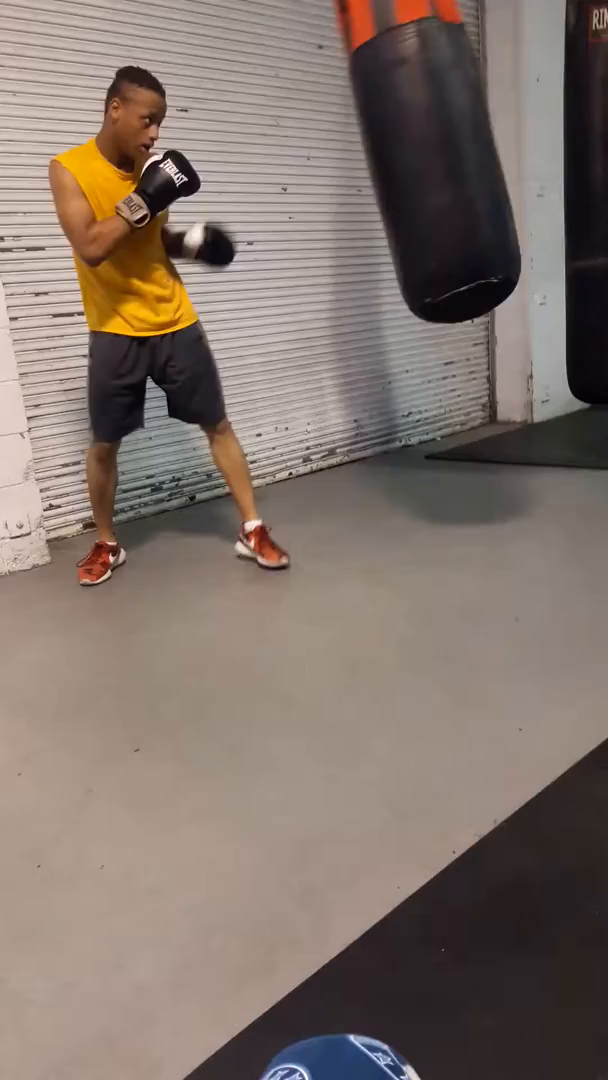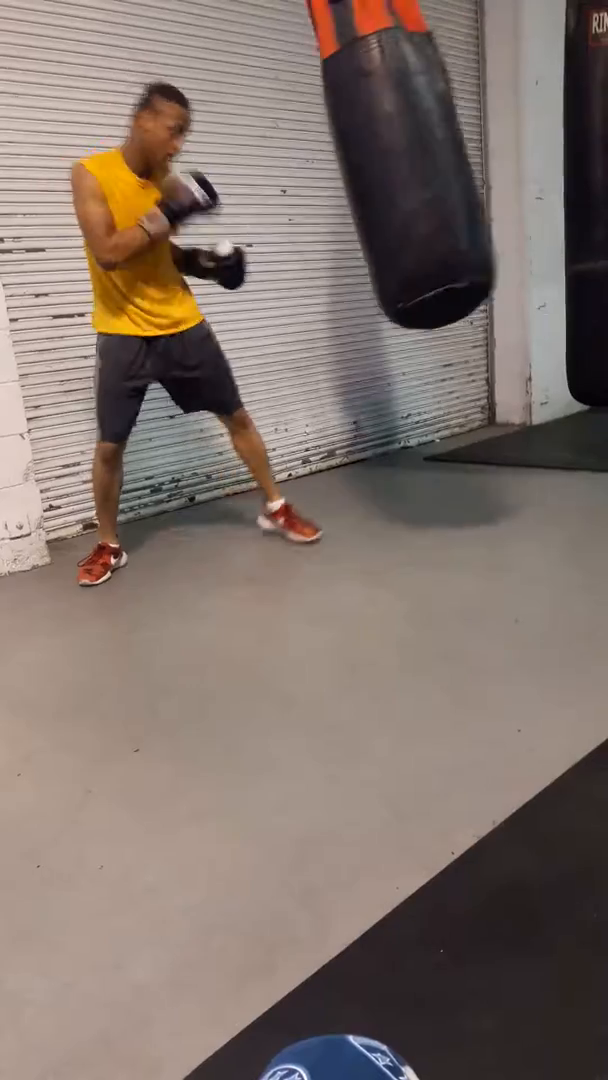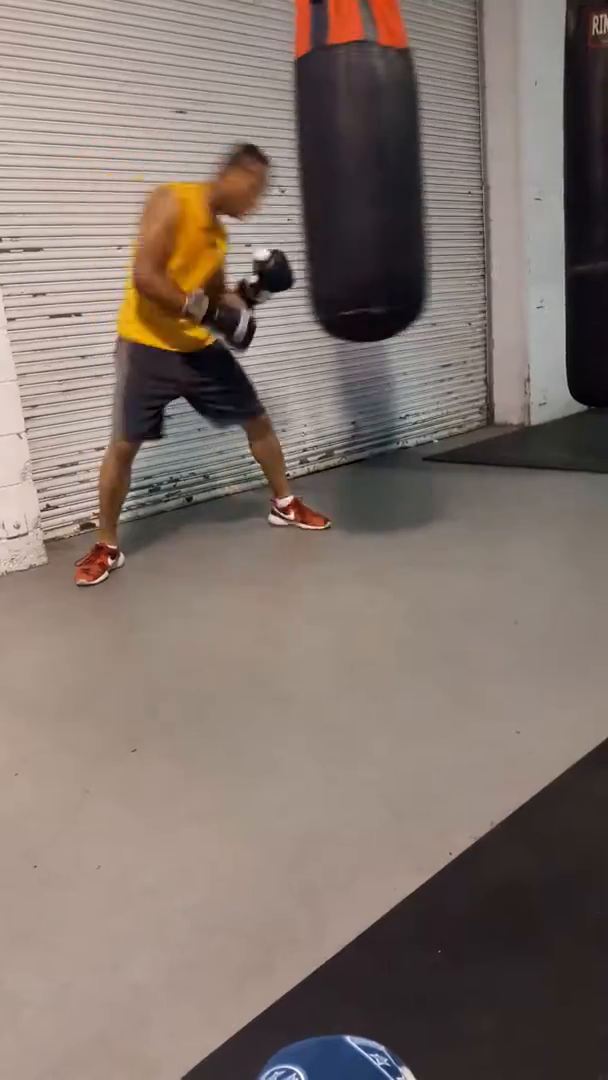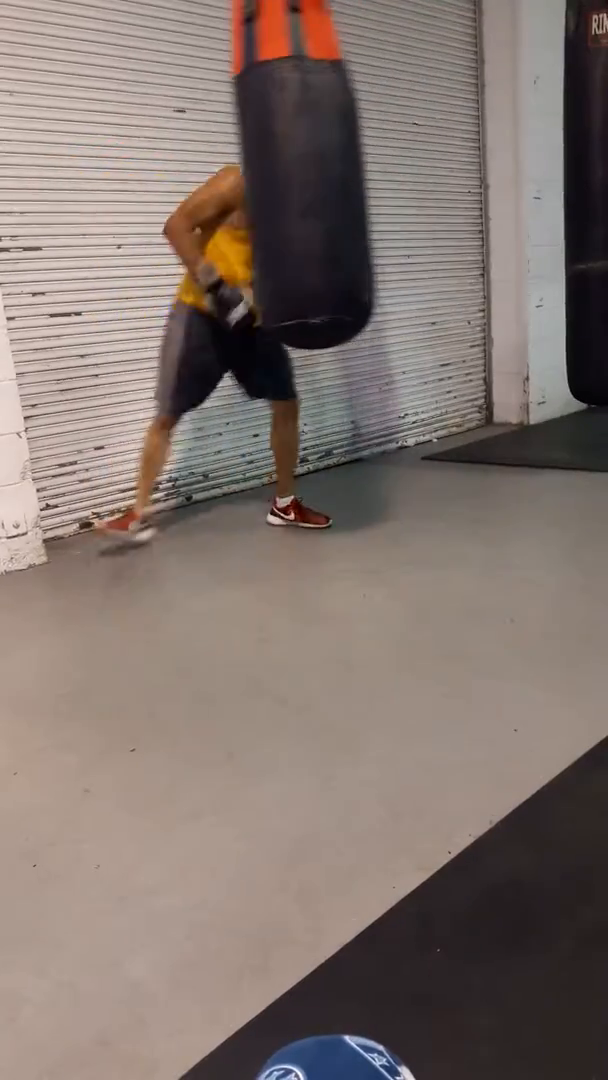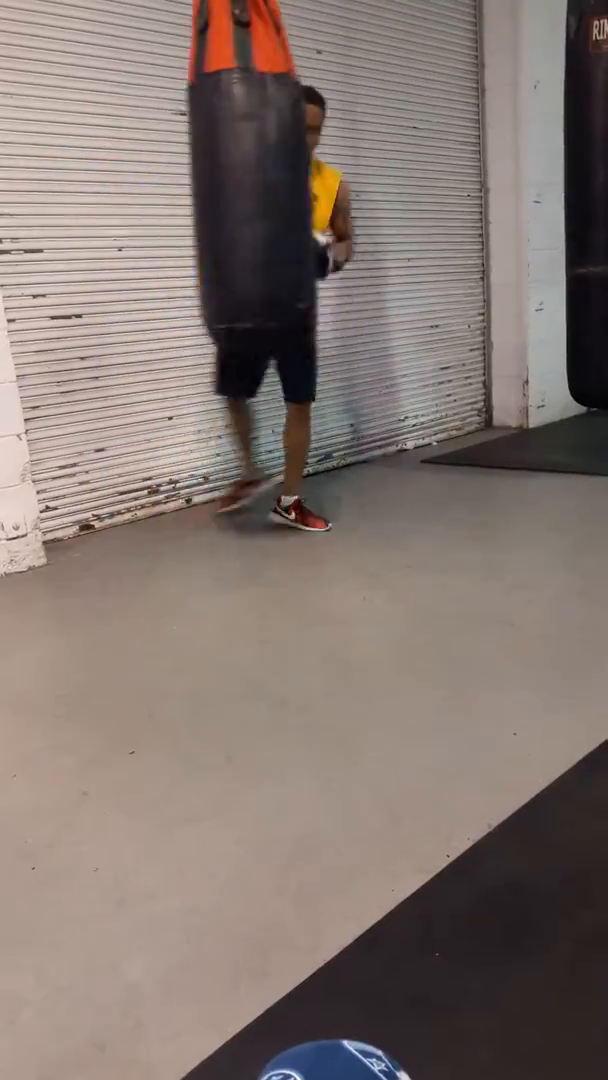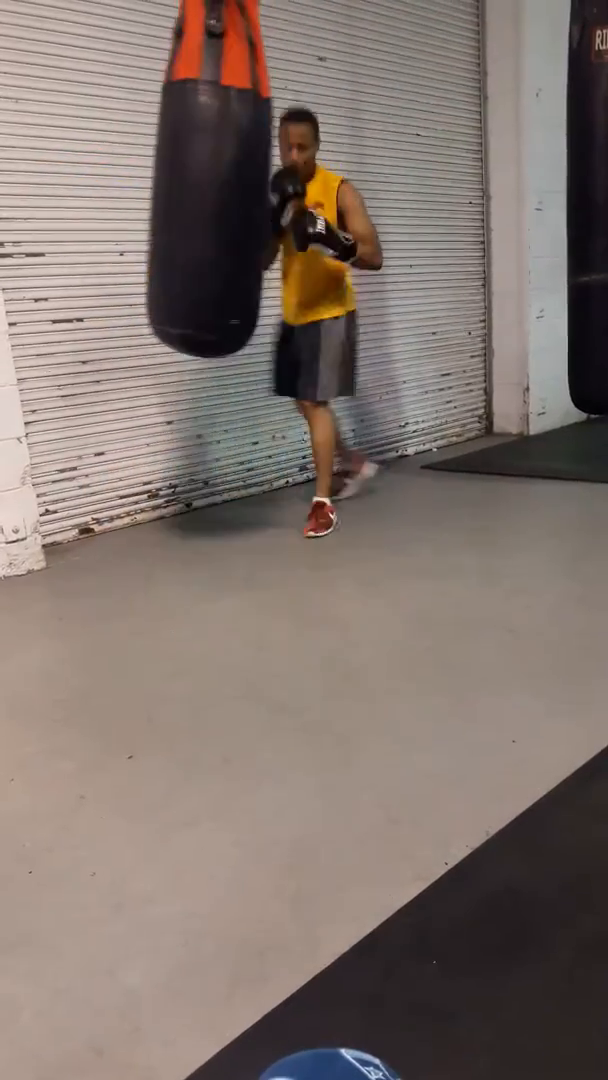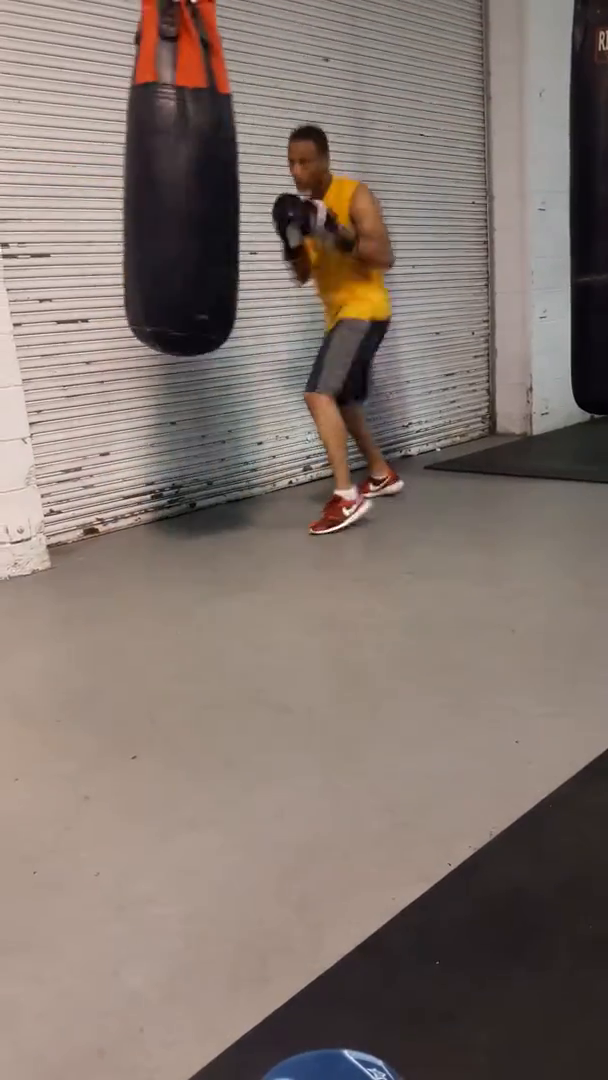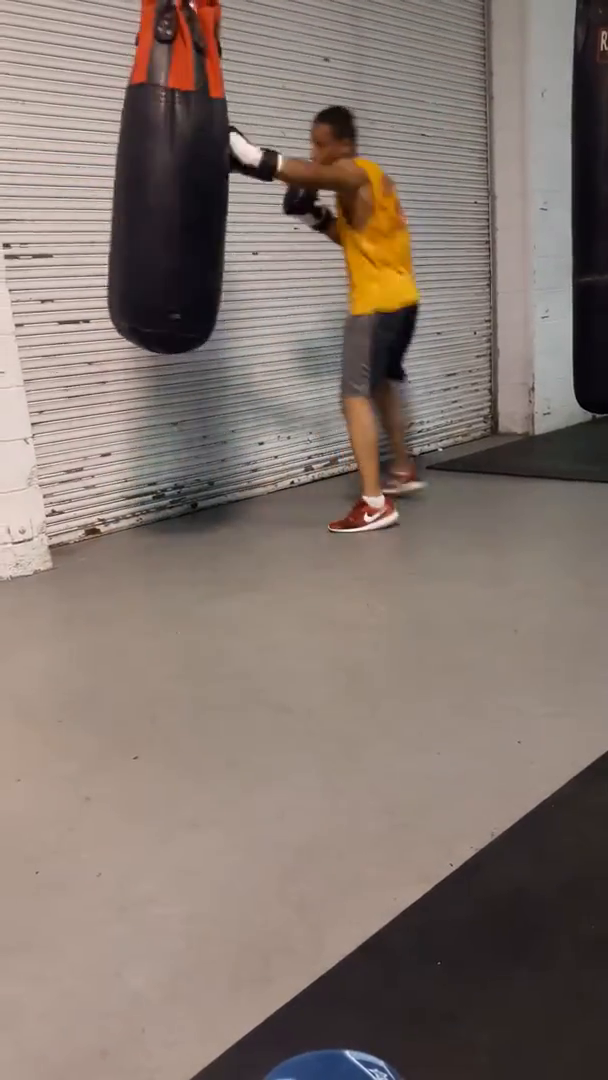
dt=0.2s
person 1, frame 1
left shoulder: (148, 167)
right shoulder: (68, 169)
right elbow: (90, 248)
left wrist: (184, 240)
right wrist: (144, 199)
left hip: (176, 325)
right hip: (116, 333)
left knee: (217, 425)
right knee: (104, 445)
left ankle: (252, 530)
right ankle: (106, 543)
person 1, frame 2
left shoulder: (171, 180)
right shoulder: (91, 174)
right elbow: (107, 254)
left wrist: (203, 259)
right wrist: (164, 213)
left hip: (182, 323)
right hip: (124, 333)
left knee: (234, 414)
right knee: (110, 444)
left ankle: (276, 509)
right ankle: (109, 544)
person 1, frame 3
left shoulder: (216, 233)
right shoulder: (171, 203)
right elbow: (145, 276)
left wrist: (255, 288)
right wrist: (209, 311)
left hip: (199, 342)
right hip: (146, 342)
left knee: (256, 421)
right knee: (124, 445)
left ankle: (284, 504)
right ankle: (105, 546)
person 1, frame 4
right shoulder: (239, 183)
right elbow: (177, 227)
right wrist: (215, 285)
left hip: (248, 319)
right hip: (202, 312)
left knee: (286, 404)
right knee: (169, 413)
left ankle: (284, 502)
right ankle: (138, 511)
person 1, frame 5
left shoulder: (333, 185)
left elbow: (344, 245)
left wrist: (331, 256)
left knee: (299, 404)
right knee: (235, 397)
left ankle: (291, 501)
right ankle: (249, 477)
person 1, frame 6
left shoulder: (339, 189)
right shoulder: (279, 192)
left elbow: (373, 256)
right elbow: (262, 260)
left wrist: (334, 239)
right wrist: (277, 217)
left hip: (331, 313)
right hip: (293, 317)
left knee: (315, 401)
right knee: (307, 399)
left ankle: (324, 500)
right ankle: (352, 463)
person 1, frame 7
left shoulder: (357, 197)
right shoulder: (304, 205)
left elbow: (384, 258)
right elbow: (302, 274)
left wrist: (338, 233)
right wrist: (292, 242)
left hip: (363, 314)
right hip: (347, 315)
left knee: (319, 396)
right knee: (345, 401)
left ankle: (346, 496)
right ankle: (382, 473)
person 1, frame 8
left shoulder: (353, 173)
right shoulder: (365, 178)
left elbow: (304, 174)
left wrist: (254, 157)
right wrist: (318, 218)
left hip: (379, 303)
right hip: (399, 300)
left knee: (356, 397)
right knee: (384, 385)
left ankle: (374, 504)
right ankle: (401, 472)
